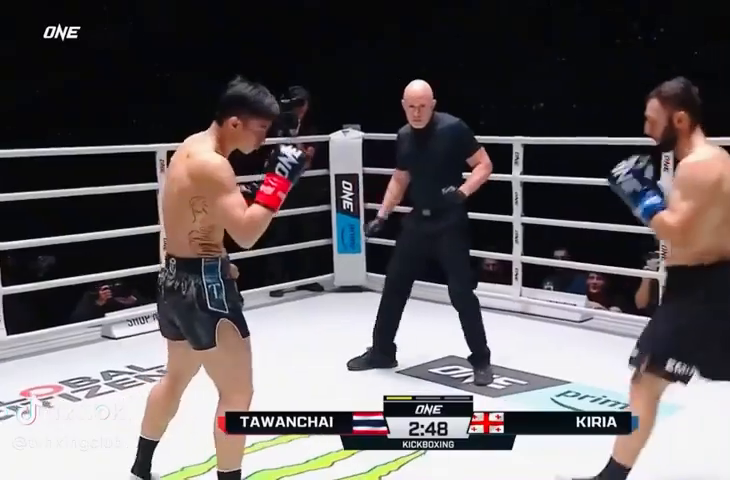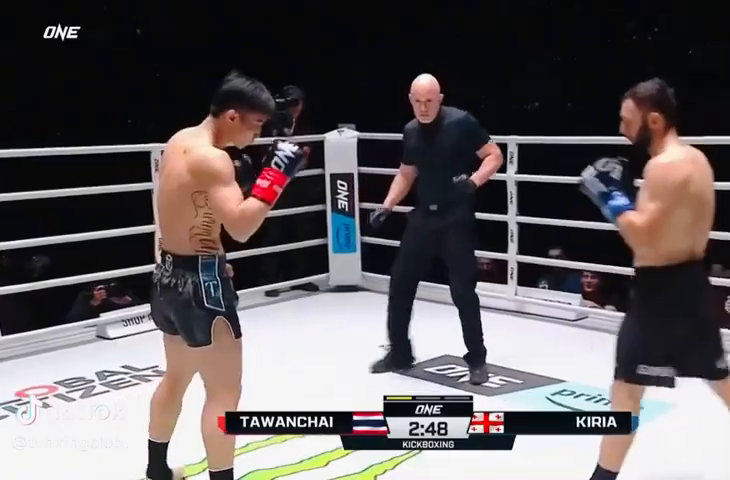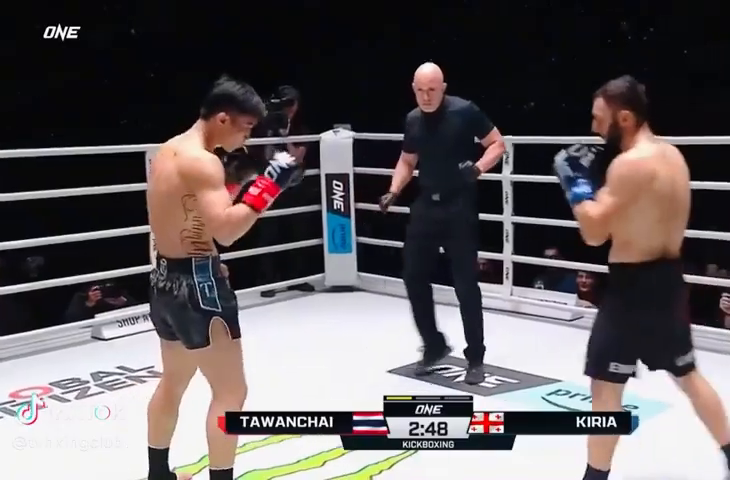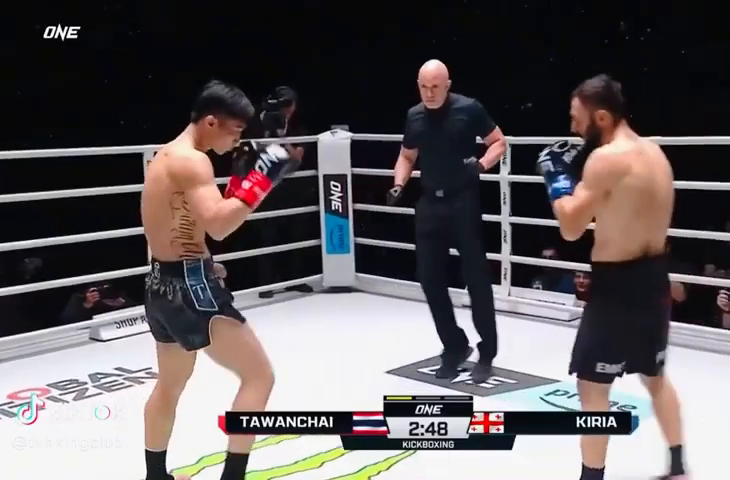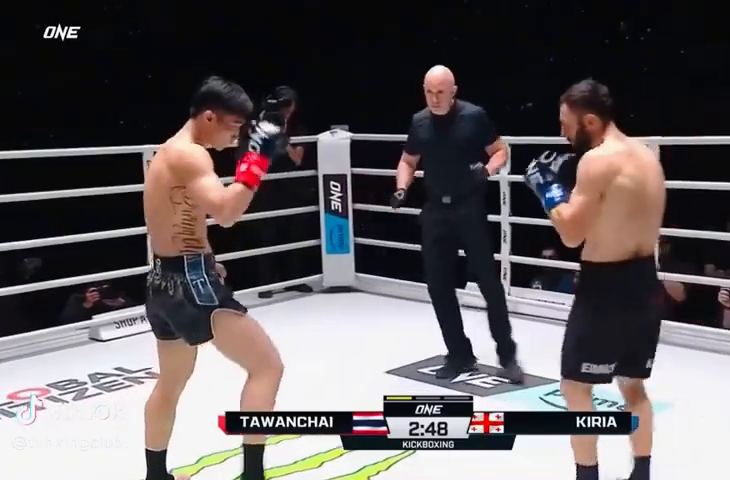
dt=0.1s
person 1, frame 1
left shoulder: (189, 147)
right shoulder: (211, 164)
right elbow: (246, 233)
left wrist: (240, 190)
right wrist: (279, 180)
left hip: (173, 277)
right hip: (203, 282)
left knee: (176, 378)
right knee: (236, 392)
person 1, frame 2
left shoulder: (179, 142)
right shoulder: (210, 158)
right elbow: (240, 227)
left wrist: (247, 181)
right wrist: (275, 175)
left hip: (169, 275)
right hip: (200, 280)
left knee: (176, 377)
right knee: (224, 392)
person 1, frame 3
left shoulder: (170, 149)
right shoulder: (200, 161)
right elbow: (226, 231)
left wrist: (241, 187)
right wrist: (269, 185)
left hip: (165, 279)
right hip: (196, 282)
left knee: (173, 382)
right knee: (230, 392)
person 1, frame 4
left shoulder: (167, 154)
right shoulder: (191, 160)
right elbow: (219, 225)
left wrist: (238, 180)
right wrist: (262, 179)
left hip: (161, 283)
right hip: (191, 285)
left knee: (169, 385)
right knee: (259, 377)
person 1, frame 5
left shoulder: (169, 151)
right shoulder: (189, 154)
left elbow: (208, 204)
right elbow: (226, 212)
left wrist: (250, 158)
right wrist: (257, 157)
left hip: (162, 280)
right hip: (191, 279)
left knee: (170, 381)
right knee: (266, 367)
person 2, frame 1
left shoulder: (697, 165)
left elbow: (677, 234)
left wrist: (641, 194)
right wrist: (646, 191)
left hip: (693, 289)
left knee: (645, 387)
person 2, frame 2
left shoulder: (664, 166)
right shoulder: (693, 159)
left elbow: (641, 238)
left wrist: (606, 194)
right wrist: (619, 192)
left hip: (662, 290)
right hip: (692, 285)
left knee: (625, 393)
person 2, frame 3
left shoulder: (631, 162)
right shoulder: (671, 156)
left elbow: (594, 232)
left wrist: (573, 180)
right wrist: (591, 177)
left hip: (633, 286)
right hip: (669, 280)
left knee: (604, 389)
right knee: (688, 377)
person 2, frame 4
left shoulder: (606, 158)
right shoulder: (654, 153)
left elbow: (571, 227)
left wrist: (556, 177)
right wrist: (575, 175)
left hip: (616, 284)
right hip: (653, 278)
left knee: (592, 389)
right knee: (655, 377)
person 2, frame 5
left shoulder: (599, 159)
right shoulder: (645, 154)
left elbow: (572, 234)
left wrist: (546, 186)
right wrist: (560, 181)
left hip: (605, 286)
right hip: (644, 282)
left knee: (576, 387)
right knee: (633, 386)
person 3, frame 1
left shoulder: (453, 128)
right shoulder: (405, 136)
left elbow: (485, 165)
left wrist: (463, 191)
right wrist: (381, 214)
left hip: (450, 221)
right hip: (418, 220)
left knee: (460, 290)
right knee: (394, 284)
left ankle: (481, 359)
right ankle: (382, 351)
person 3, frame 2
left shoulder: (462, 122)
right shoulder: (411, 131)
left elbow: (494, 156)
left wrist: (473, 180)
right wrist: (386, 207)
left hip: (456, 216)
right hip: (423, 215)
left knee: (462, 290)
right knee: (400, 281)
left ankle: (476, 359)
right ankle: (399, 351)
person 3, frame 3
left shoulder: (465, 112)
right shoulder: (413, 119)
left elbow: (498, 144)
left wrist: (478, 168)
right wrist: (393, 192)
left hip: (459, 205)
right hip: (426, 205)
left knee: (465, 281)
right knee: (414, 277)
left ankle: (475, 356)
right ankle: (433, 345)
person 3, frame 4
left shoulder: (469, 109)
right shoulder: (414, 116)
left elbow: (499, 142)
right elbow: (407, 156)
left wrist: (482, 164)
right wrist: (398, 186)
left hip: (463, 202)
right hip: (429, 203)
left knee: (477, 277)
right knee: (430, 279)
left ankle: (487, 352)
right ankle: (455, 348)
person 3, frame 5
left shoulder: (474, 116)
right shoulder: (419, 122)
left elbow: (500, 151)
right elbow: (407, 162)
left wrist: (487, 170)
right wrist: (401, 188)
left hip: (469, 208)
right hip: (435, 210)
left knee: (488, 280)
right knee: (438, 285)
left ankle: (507, 353)
right ankle: (460, 354)
person 4, frame 1
left shoulder: (309, 129)
right shoulder: (278, 127)
left elbow: (308, 159)
left wrist: (295, 137)
right wrist: (281, 134)
left hip: (305, 190)
left knee: (307, 235)
right knee: (279, 237)
left ankle: (305, 279)
right ankle: (277, 282)
person 4, frame 2
left shoulder: (304, 129)
right shoulder: (272, 126)
left elbow: (303, 158)
left wrist: (290, 136)
right wrist: (275, 133)
left hip: (299, 189)
left knee: (302, 234)
right knee: (274, 237)
left ankle: (300, 279)
right ankle: (272, 282)
person 4, frame 3
left shoulder: (300, 129)
right shoulder: (267, 127)
left elbow: (299, 159)
left wrist: (286, 136)
right wrist: (270, 134)
left hip: (295, 190)
left knee: (297, 236)
right knee: (269, 237)
left ankle: (296, 279)
right ankle: (268, 283)
person 4, frame 4
left shoulder: (297, 130)
right shoulder: (264, 127)
left elbow: (297, 159)
left wrist: (283, 137)
right wrist: (267, 134)
left hip: (293, 189)
left knee: (295, 236)
right knee: (268, 237)
left ankle: (295, 280)
right ankle: (266, 283)
person 4, frame 5
left shoulder: (297, 130)
left elbow: (297, 159)
left wrist: (284, 138)
right hip: (269, 190)
left knee: (295, 236)
right knee: (268, 239)
left ankle: (294, 280)
right ankle: (266, 284)
